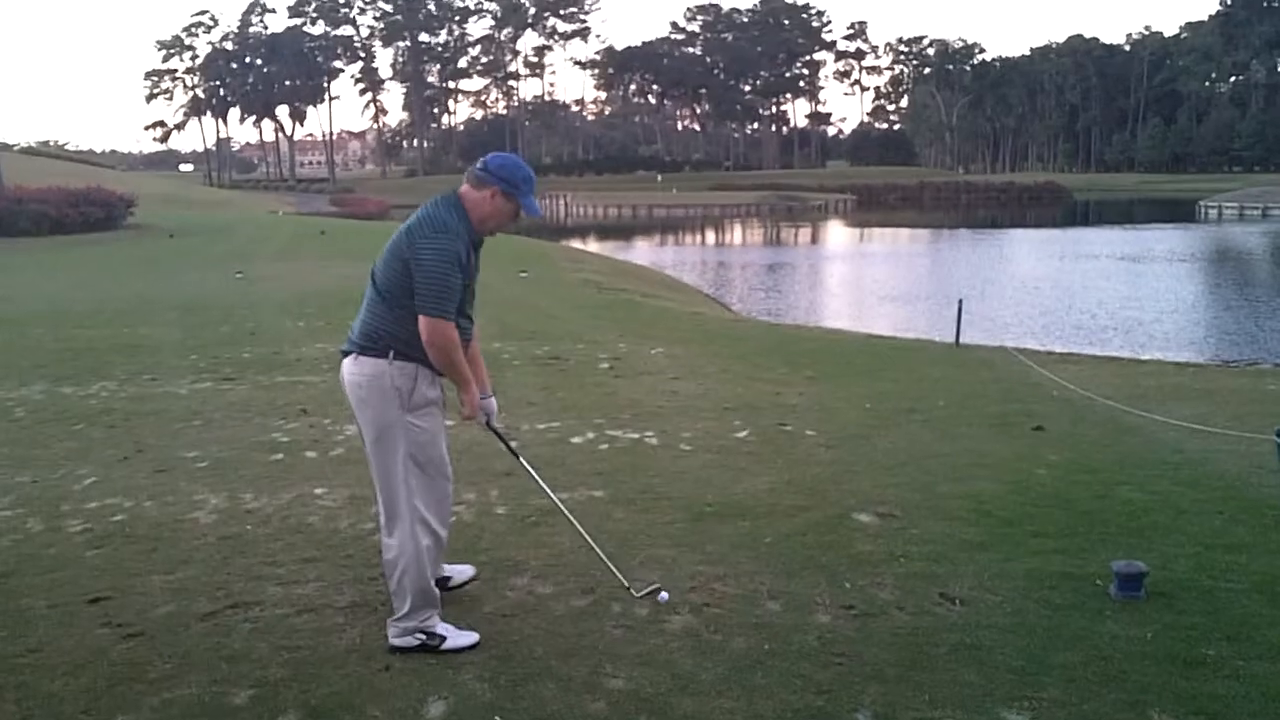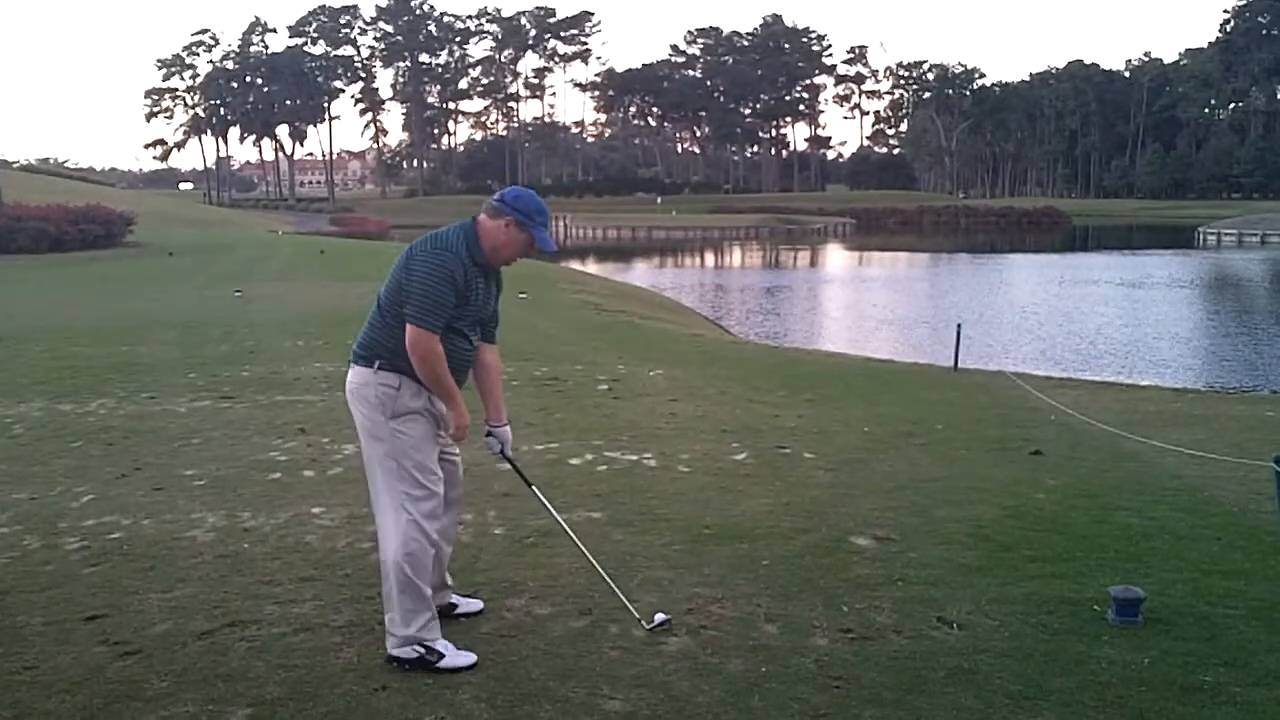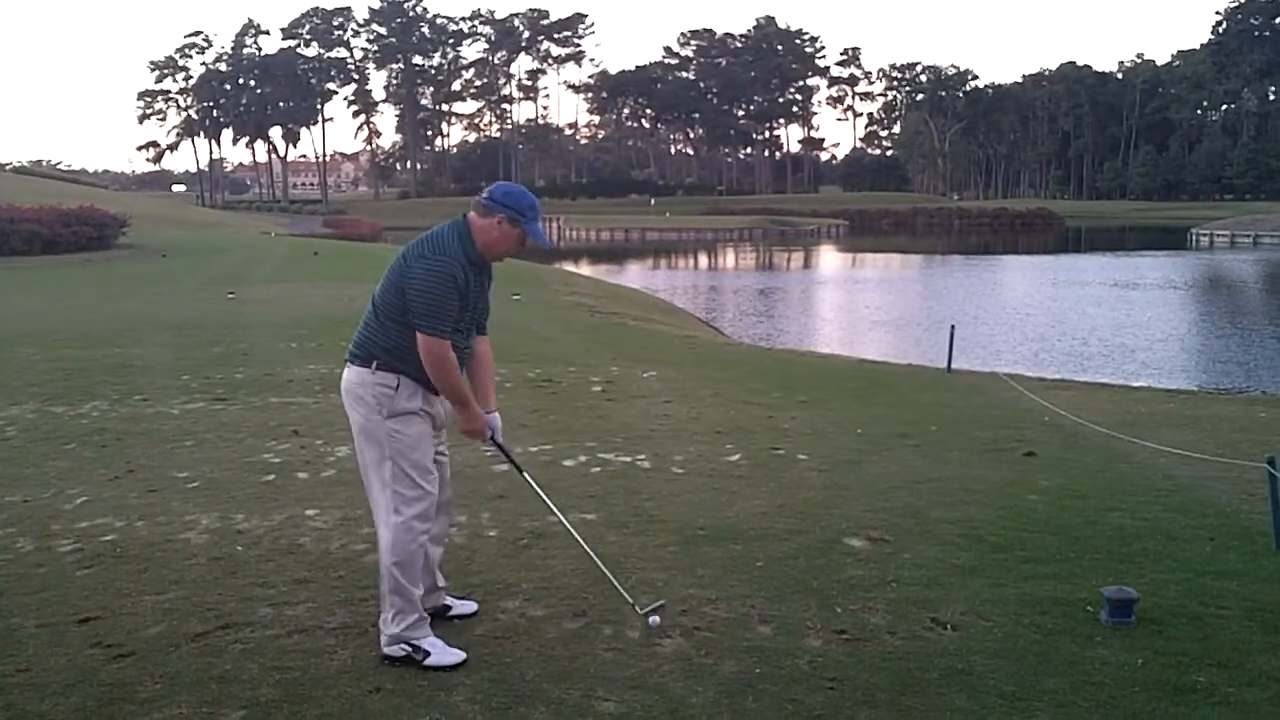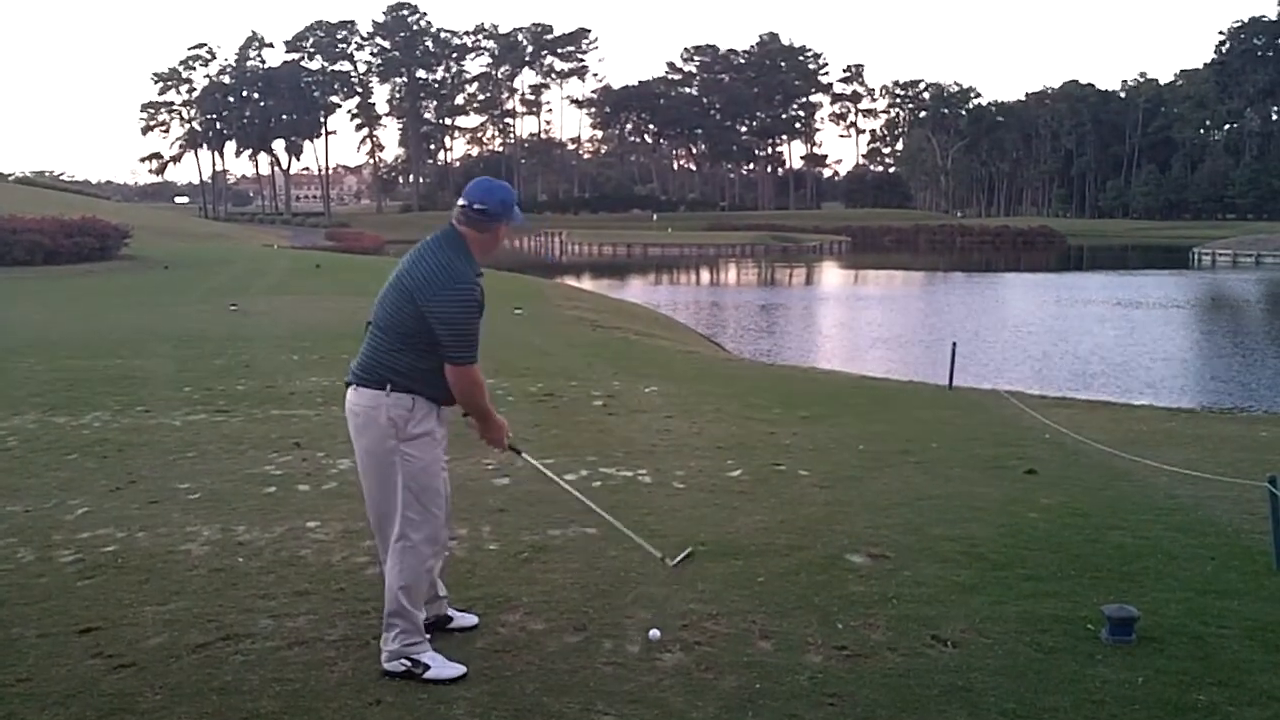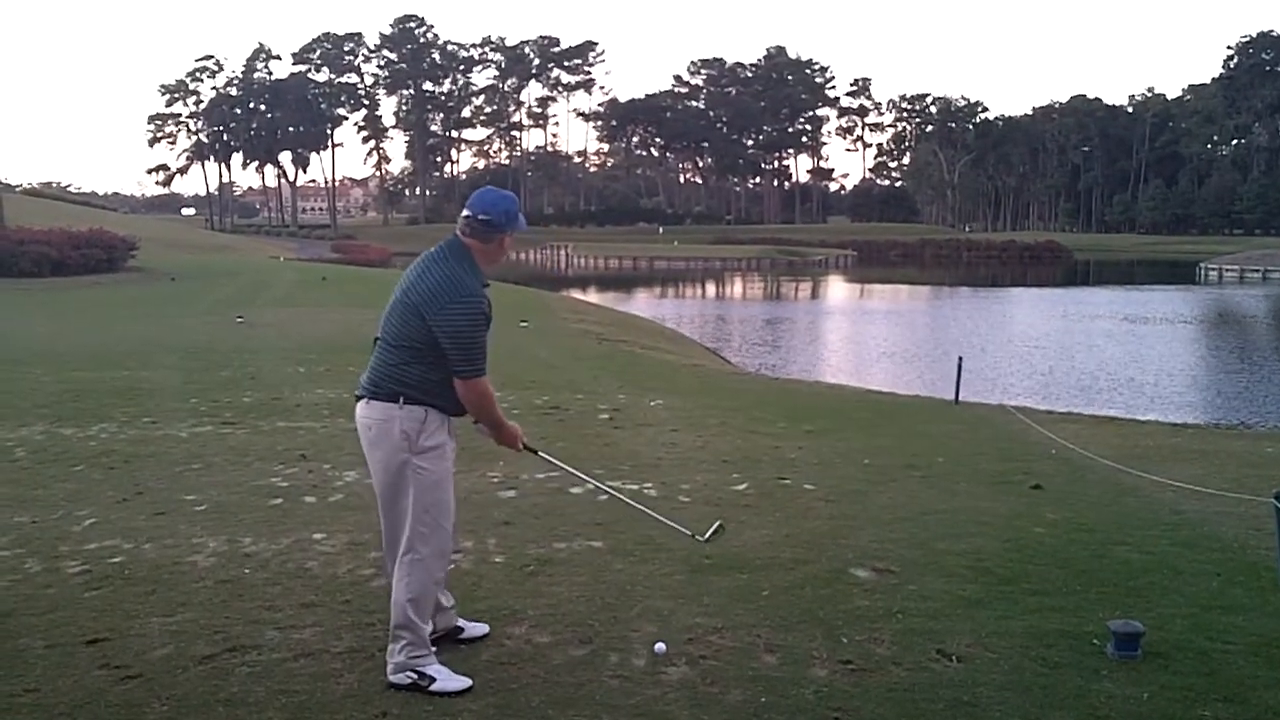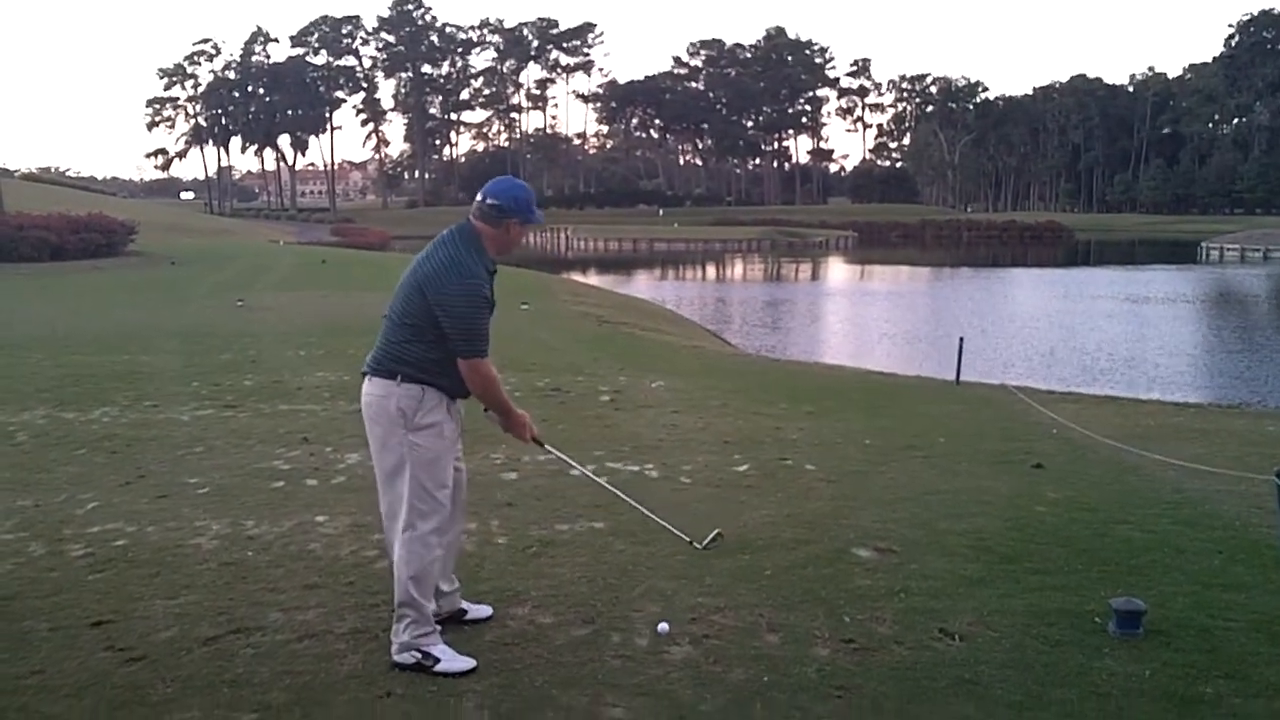
dt=0.3s
person 1, frame 1
left shoulder: (451, 225)
right shoulder: (442, 236)
left elbow: (459, 321)
right elbow: (436, 331)
left wrist: (484, 387)
right wrist: (466, 388)
left hip: (387, 367)
right hip: (392, 373)
left knee: (416, 485)
right knee: (418, 495)
left ankle: (424, 572)
right ankle: (413, 625)
person 1, frame 2
left shoulder: (487, 270)
right shoulder: (440, 256)
left elbow: (485, 346)
right elbow: (420, 341)
left wrist: (498, 418)
right wrist: (456, 407)
left hip: (424, 388)
right hip: (388, 386)
left knee: (443, 495)
right knee: (413, 508)
left ankle: (435, 595)
right ankle: (411, 636)
person 1, frame 3
left shoulder: (478, 264)
right shoulder: (438, 258)
left elbow: (476, 338)
right elbow: (433, 347)
left wrist: (489, 408)
right wrist: (467, 409)
left hip: (419, 387)
right hip: (384, 386)
left knee: (434, 498)
right knee: (409, 506)
left ankle: (428, 595)
right ankle: (403, 633)
person 1, frame 4
left shoulder: (438, 251)
right shoulder: (456, 282)
right elbow: (462, 372)
left wrist: (479, 413)
right wrist: (489, 421)
left hip: (400, 399)
right hip: (394, 407)
left knee: (430, 512)
right knee: (413, 526)
left ankle: (429, 606)
right ankle: (403, 649)
person 1, frame 5
left shoulder: (441, 262)
right shoulder: (462, 294)
right elbow: (471, 386)
left wrist: (490, 420)
right wrist: (502, 429)
left hip: (405, 411)
right hip: (406, 420)
left knee: (433, 527)
right knee: (421, 539)
left ankle: (437, 619)
right ankle: (409, 662)
person 1, frame 6
left shoulder: (466, 252)
right shoulder: (461, 274)
left elbow: (479, 340)
right elbow: (474, 366)
left wrist: (500, 403)
right wrist: (510, 415)
left hip: (428, 394)
right hip: (406, 398)
left knee: (447, 502)
right knee: (422, 517)
left ankle: (441, 601)
right ankle: (414, 640)
